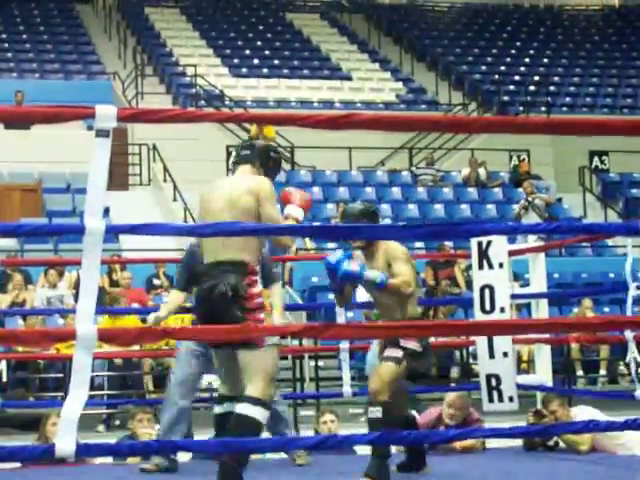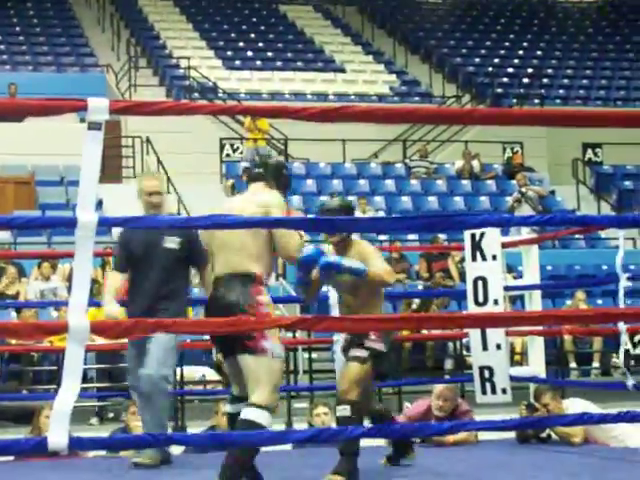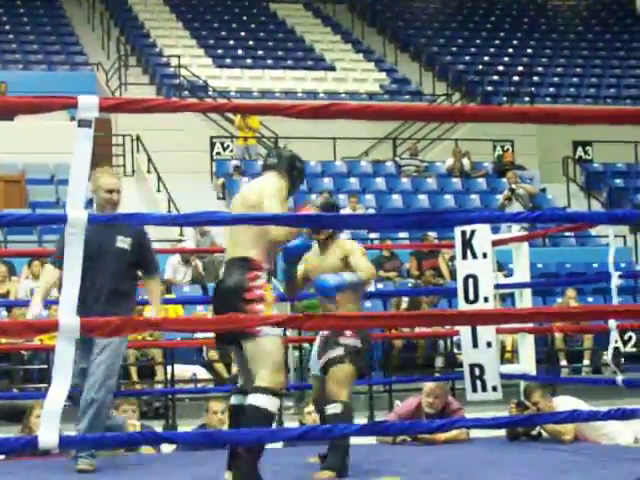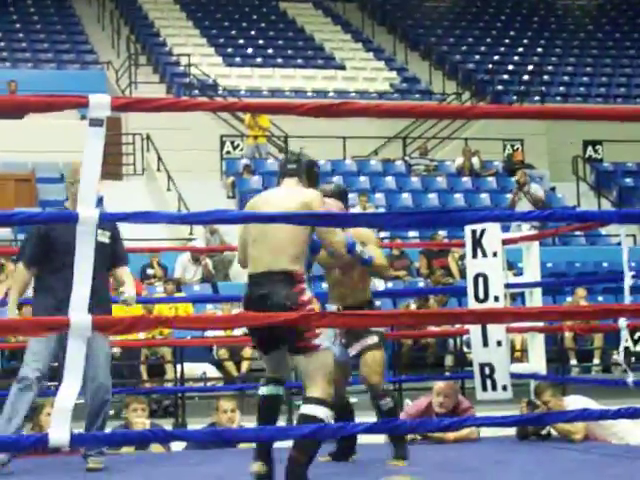
dt=0.3s
person 1, frame 1
left shoulder: (211, 190)
right shoulder: (260, 184)
right elbow: (284, 241)
right wrist: (296, 210)
left hip: (207, 287)
right hip: (240, 287)
left knee: (231, 388)
right knee: (260, 388)
person 1, frame 2
left shoulder: (224, 206)
right shoulder: (270, 197)
right elbow: (292, 252)
right wrist: (295, 228)
left hip: (218, 299)
right hip: (248, 299)
left knee: (242, 386)
right knee: (265, 397)
person 1, frame 3
left shoulder: (244, 191)
right shoulder: (273, 184)
right elbow: (277, 234)
left hip: (229, 285)
right hip: (247, 283)
left knee: (249, 379)
right knee: (270, 379)
person 1, frame 4
left shoulder: (254, 203)
right shoulder: (310, 197)
right elbow: (337, 249)
right wrist: (341, 231)
left hip: (256, 296)
right hip: (290, 294)
left knee: (274, 375)
right knee: (319, 387)
person 2, frame 1
right shoulder: (196, 251)
left elbow: (272, 285)
right elbow: (181, 290)
right wrist: (162, 313)
right knee: (178, 389)
right ankle: (165, 455)
person 2, frame 2
left shoulder: (182, 231)
right shoulder: (130, 234)
left elbow: (203, 269)
right elbow: (119, 273)
right wrist: (110, 301)
left hip: (168, 316)
right hip: (137, 317)
left knee: (154, 374)
right knee: (141, 383)
left ankle: (159, 444)
right ankle: (159, 447)
person 2, frame 3
left shoulder: (134, 231)
left elbow: (150, 274)
right elbow: (55, 267)
left wrist: (155, 308)
right wrist: (37, 301)
left hip: (113, 321)
right hip: (78, 319)
left knee: (98, 387)
right knee: (68, 380)
left ankle: (86, 449)
right ankle: (111, 427)
person 2, frame 4
left shoulder: (106, 226)
right shoulder: (47, 223)
left elbow: (118, 265)
left wrist: (129, 286)
left hip: (92, 319)
right hip: (48, 316)
left knee: (100, 385)
right knee: (28, 377)
left ankle: (93, 449)
person 3, frame 1
left shoulder: (393, 250)
right shoulder: (357, 258)
left elbow: (407, 286)
right elbow: (343, 300)
left wrist: (364, 274)
right wrist: (338, 277)
left knee: (378, 389)
right knee: (395, 402)
person 3, frame 2
left shoulder: (364, 250)
right shoulder: (327, 255)
left elbow: (387, 277)
right elbow: (308, 292)
left wrist: (345, 265)
right wrist: (304, 269)
left hip: (372, 332)
right hip: (354, 332)
left knee: (346, 390)
right knee: (361, 398)
person 3, frame 3
left shoulder: (347, 246)
right shoulder: (309, 255)
left elbow: (368, 273)
right elbow: (291, 291)
left wrist: (341, 281)
right wrist: (289, 263)
left hip: (349, 328)
right hip: (328, 330)
left knee: (335, 390)
right knee: (320, 395)
right ankle: (335, 450)
person 3, frame 4
left shoulder: (362, 234)
left elbow: (383, 268)
left hip: (363, 313)
left knee: (373, 380)
right knee: (337, 386)
left ankle: (398, 447)
right ankle: (345, 447)
